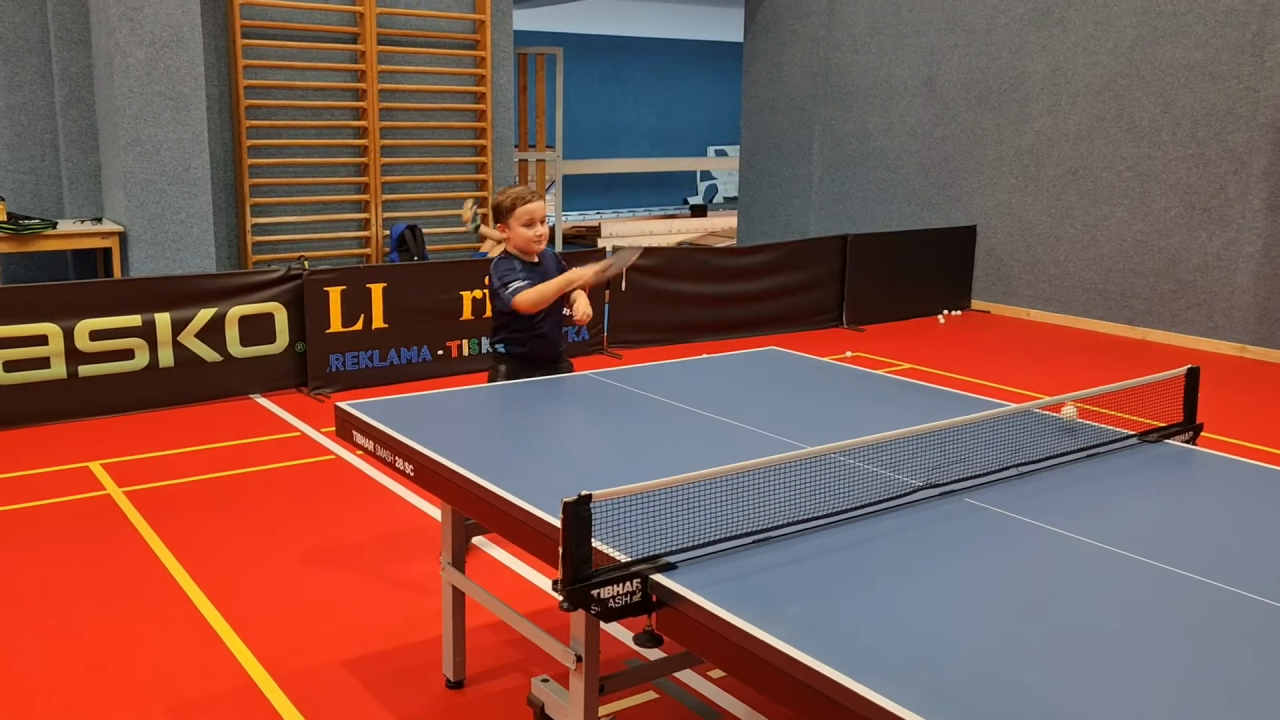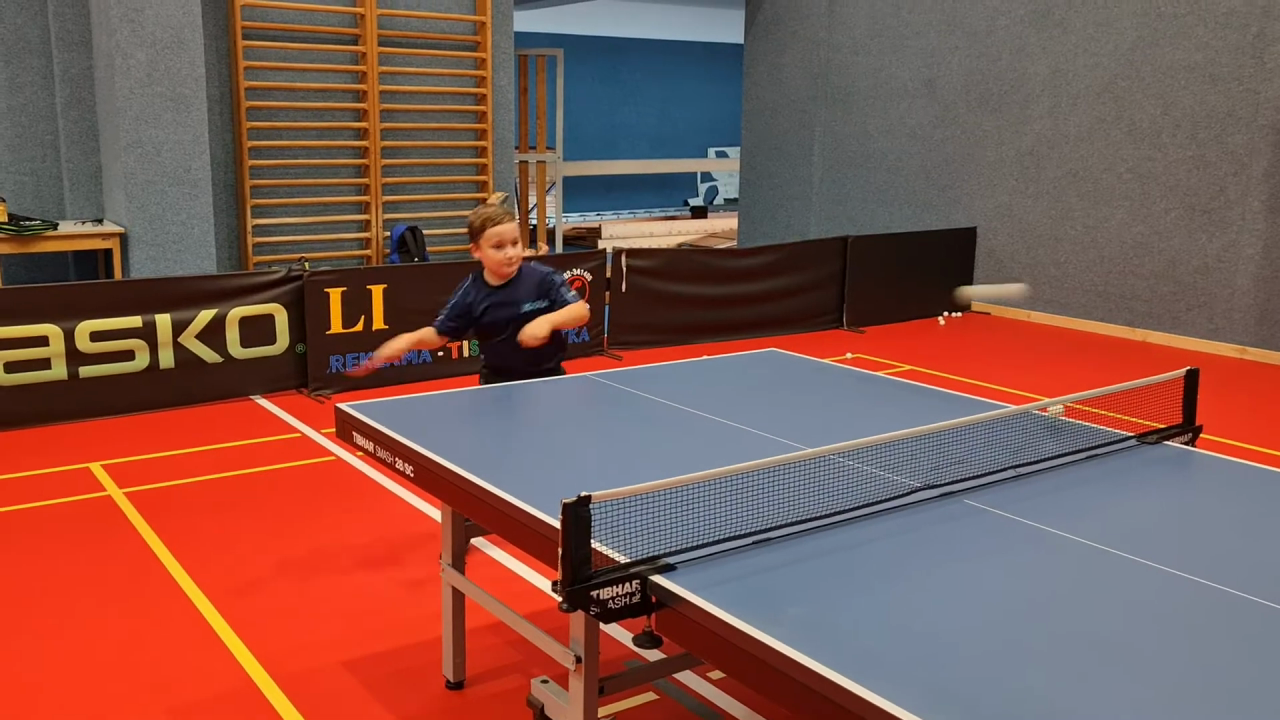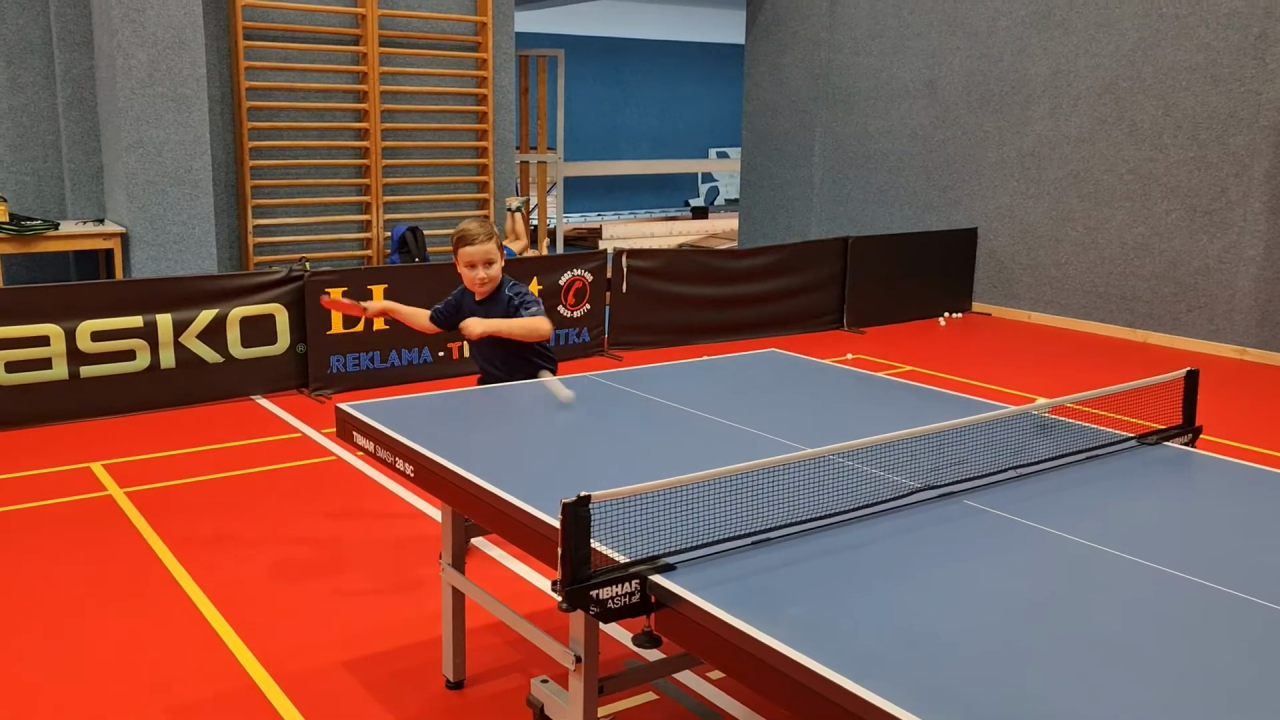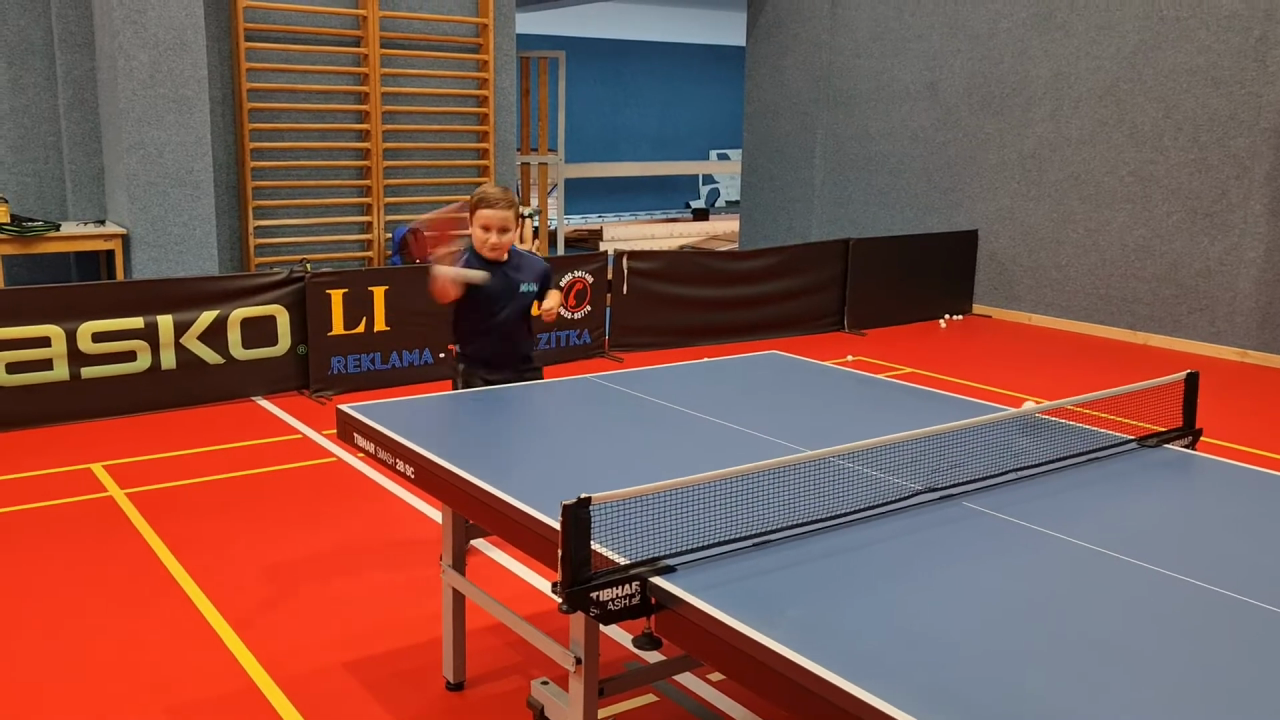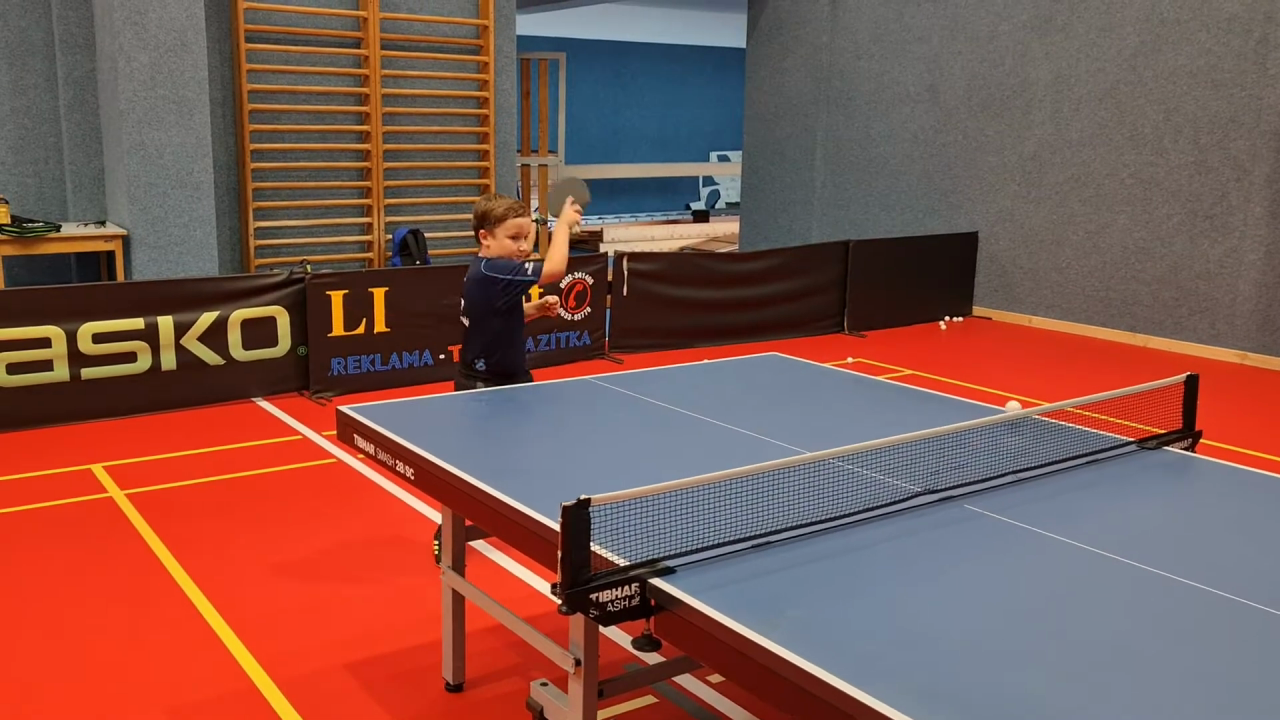
dt=0.2s
person 1, frame 1
left shoulder: (551, 258)
right shoulder: (504, 267)
left elbow: (566, 293)
right elbow: (527, 302)
left wrist: (579, 298)
right wrist: (571, 278)
left hip: (555, 367)
right hip: (514, 372)
person 1, frame 2
left shoulder: (541, 277)
right shoulder: (471, 290)
left elbow: (580, 311)
right elbow: (438, 334)
left wrist: (547, 322)
right wrist: (405, 341)
left hip: (547, 381)
right hip: (498, 384)
person 1, frame 3
left shoulder: (516, 295)
right shoulder: (463, 297)
left elbow: (543, 330)
right elbow: (432, 321)
left wrist: (491, 325)
right wrist: (387, 307)
person 1, frame 4
left shoulder: (534, 265)
right shoulder: (463, 262)
left elbow: (551, 290)
right elbow: (446, 294)
left wrist: (552, 300)
left hip: (523, 371)
right hip: (474, 374)
person 1, frame 5
left shoulder: (492, 270)
right shoulder: (489, 271)
right elbow: (553, 269)
left wrist: (537, 308)
right wrist: (563, 222)
left hip: (513, 379)
right hip: (482, 386)
